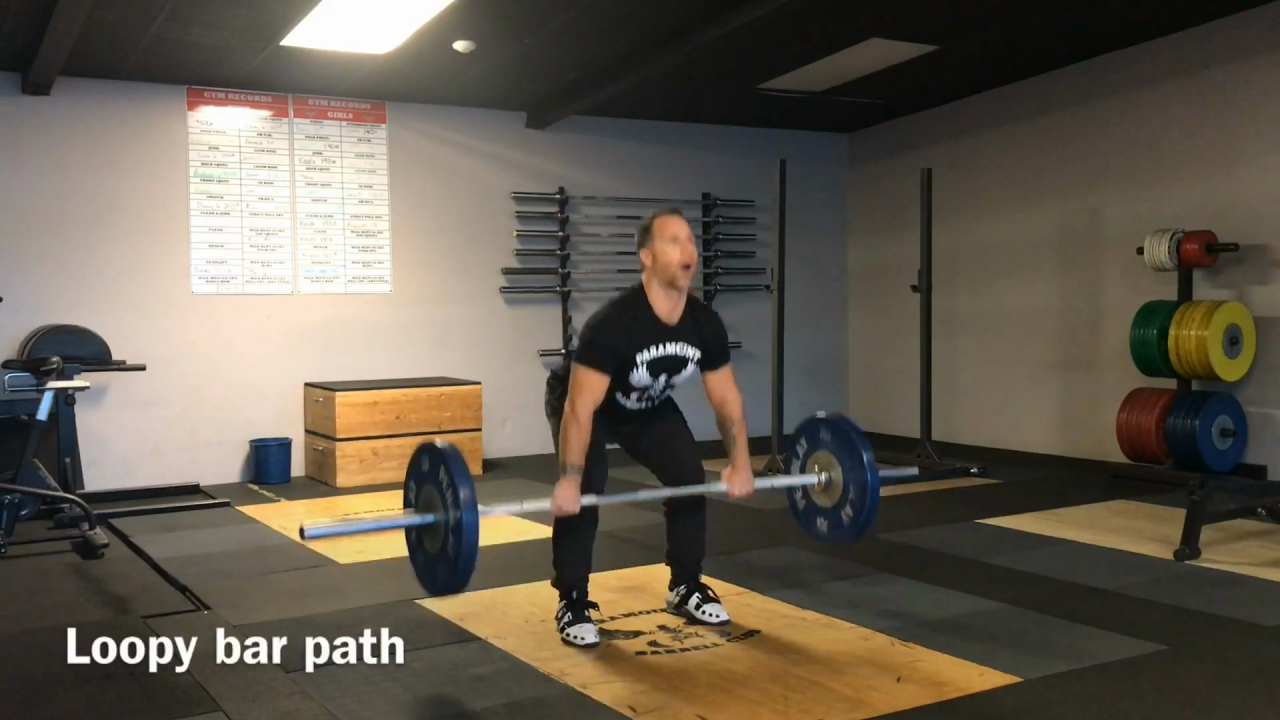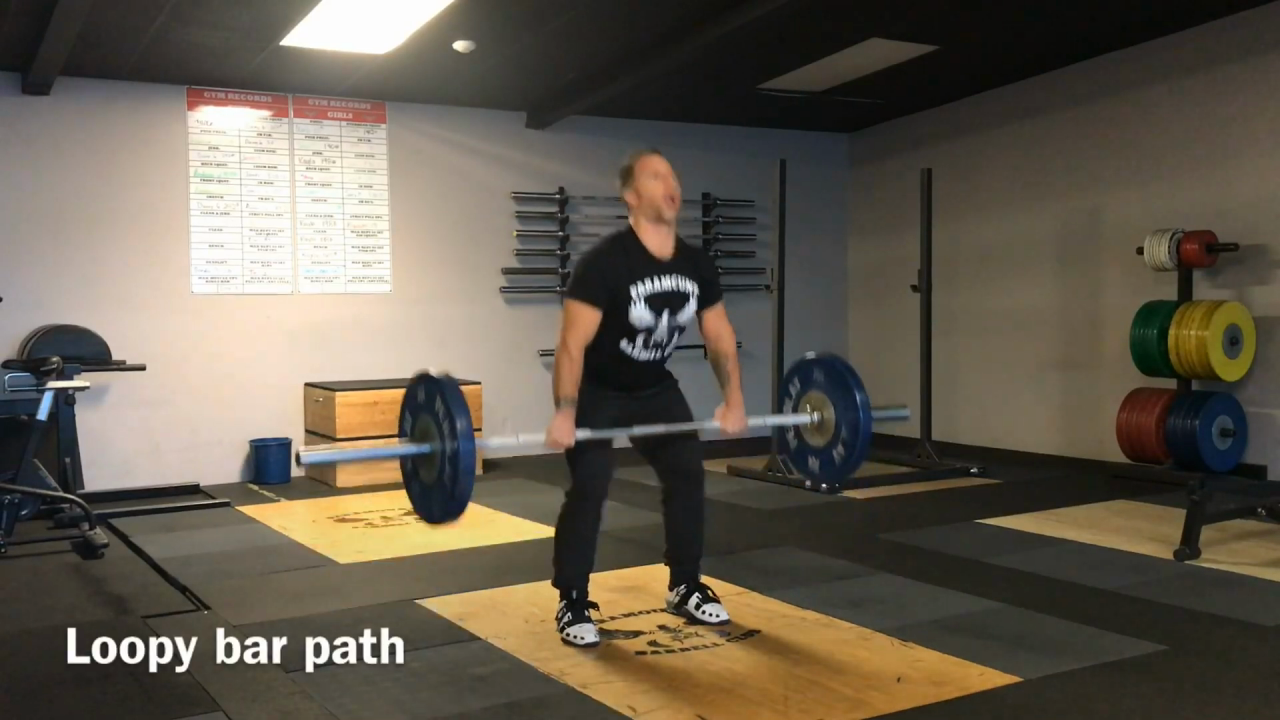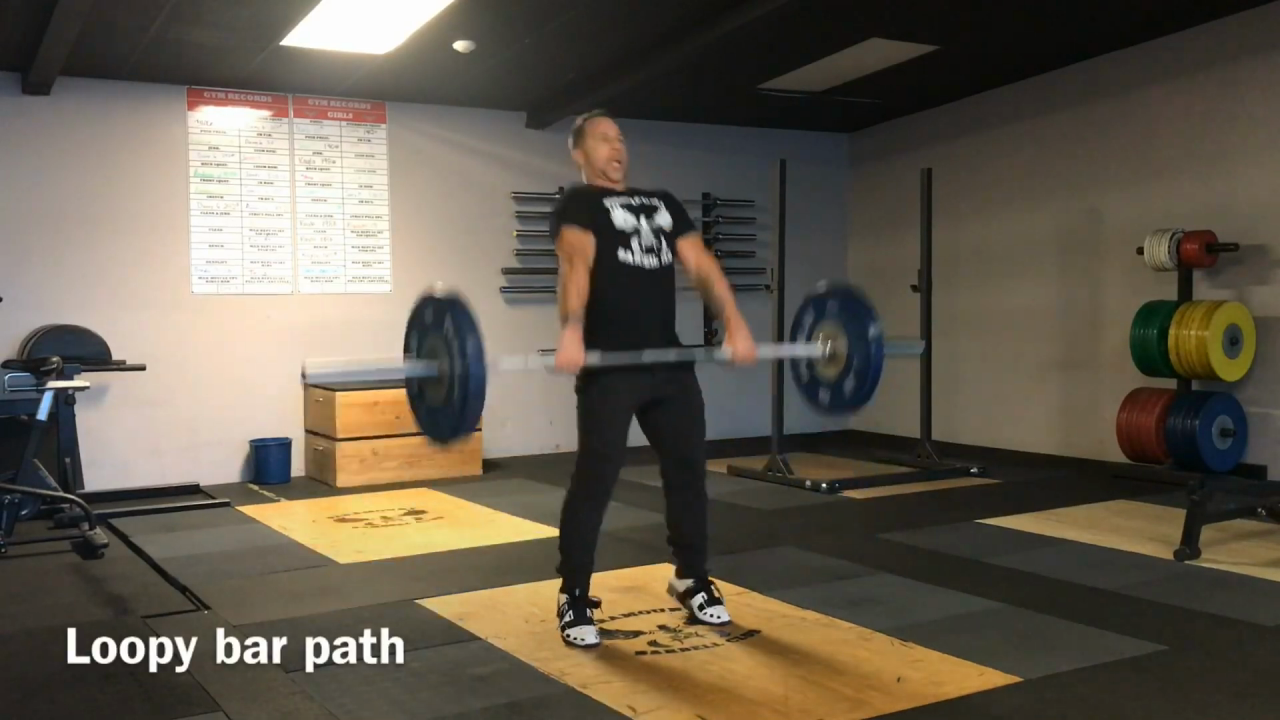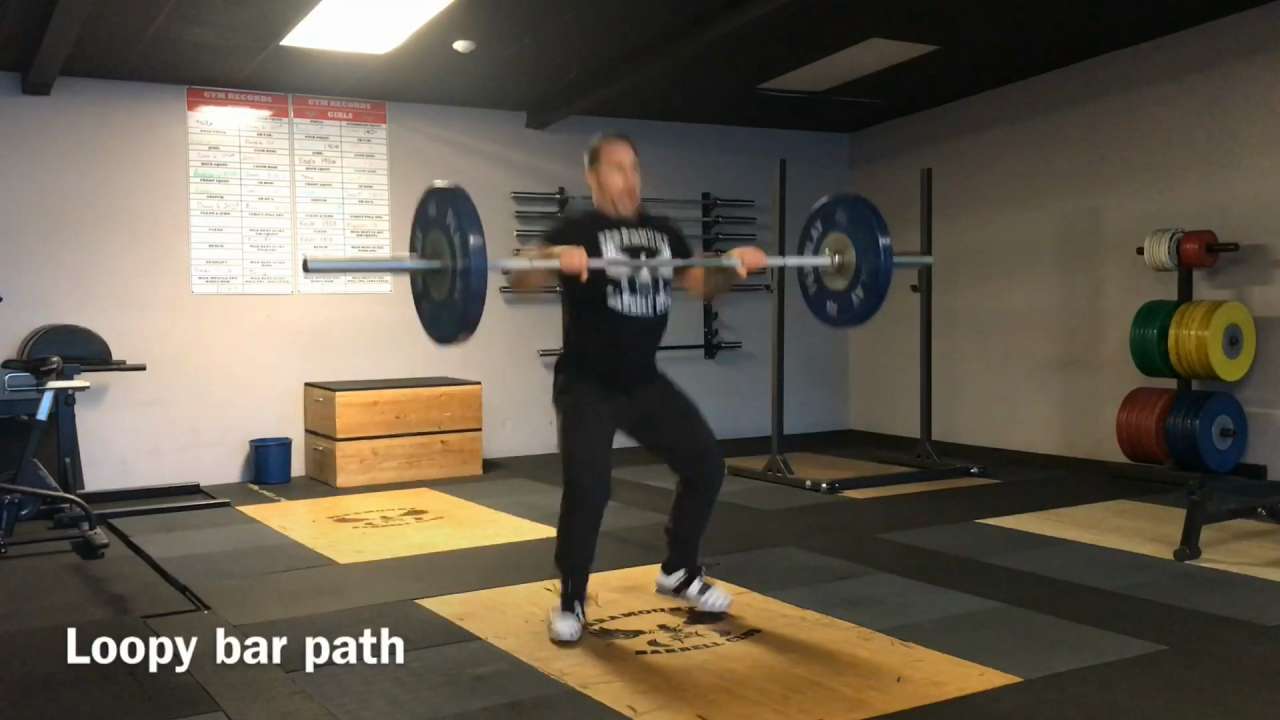
dt=0.2s
person 1, frame 1
left shoulder: (705, 323)
right shoulder: (614, 321)
left elbow: (727, 397)
right elbow: (580, 408)
left wrist: (740, 463)
right wrist: (568, 483)
left hip: (650, 409)
right hip: (591, 409)
left knee: (688, 478)
right knee: (585, 496)
left ankle: (686, 589)
right ankle: (572, 604)
person 1, frame 2
left shoulder: (697, 263)
right shoulder: (605, 262)
left elbow: (720, 337)
right elbow: (573, 344)
left wrist: (733, 399)
right wrist: (564, 413)
left hip: (654, 387)
right hip: (598, 390)
left knee: (687, 475)
right knee: (590, 486)
left ankle: (685, 588)
right ankle: (572, 603)
person 1, frame 3
left shoulder: (660, 202)
right shoulder: (582, 202)
left elbow: (702, 265)
right elbow: (576, 260)
left wrist: (735, 324)
right wrist: (572, 331)
left hip: (669, 360)
right hip: (610, 364)
left knee: (686, 470)
right knee: (598, 476)
left ankle: (691, 581)
right ankle: (575, 601)
person 1, frame 4
left shoulder: (661, 231)
right shoulder: (577, 228)
left elbow: (699, 282)
right elbow: (523, 276)
left wrist: (735, 267)
right wrist: (561, 260)
left hip: (644, 383)
right hip: (587, 385)
left knee: (705, 462)
right knee: (589, 484)
left ankle: (682, 573)
right ankle: (571, 599)
